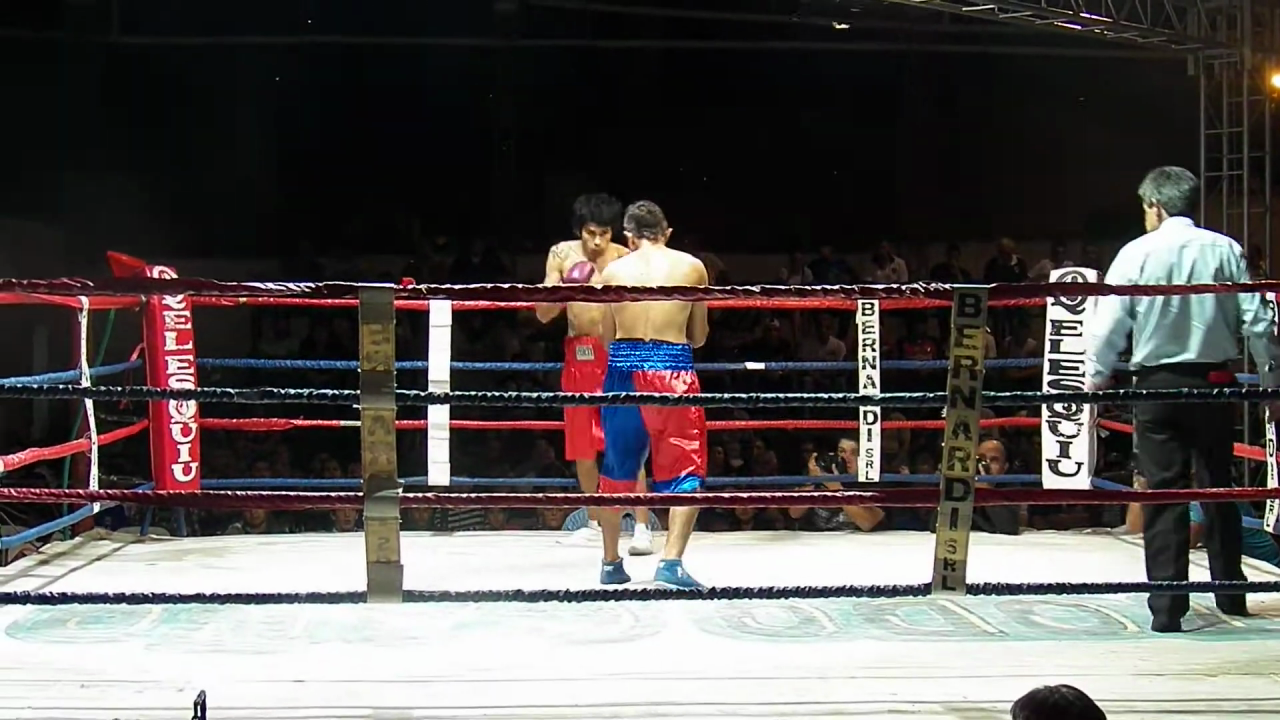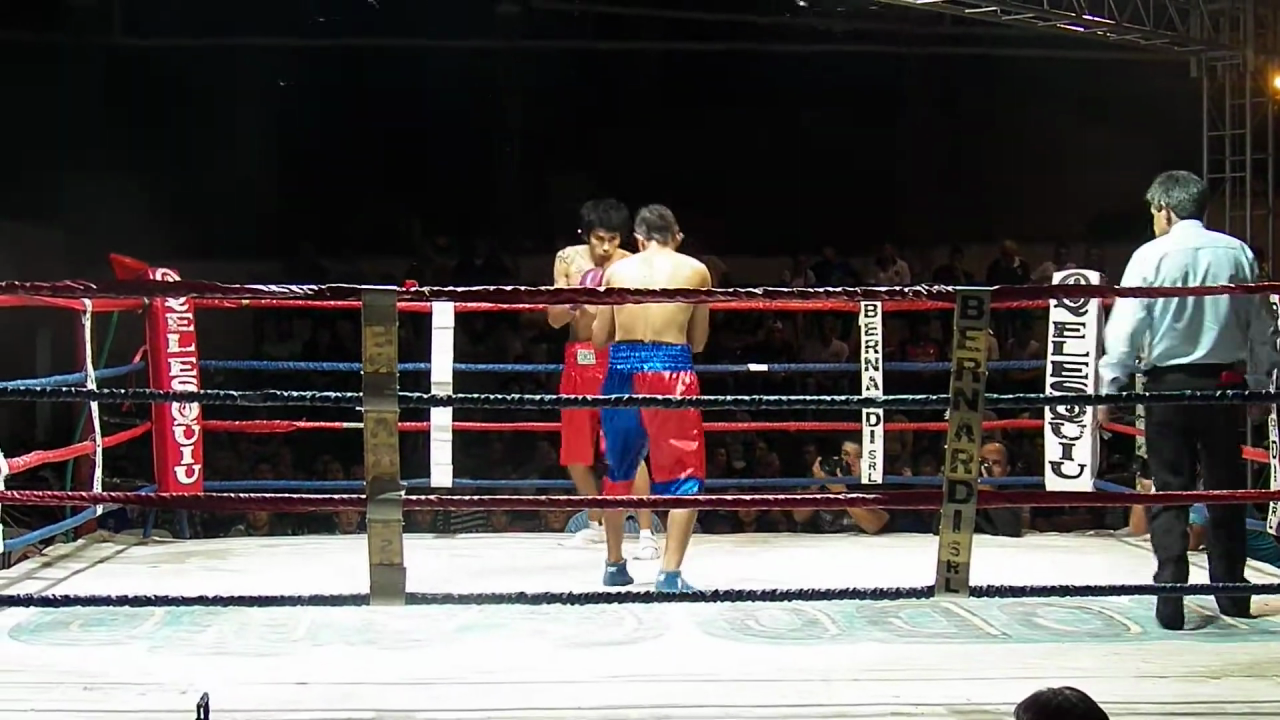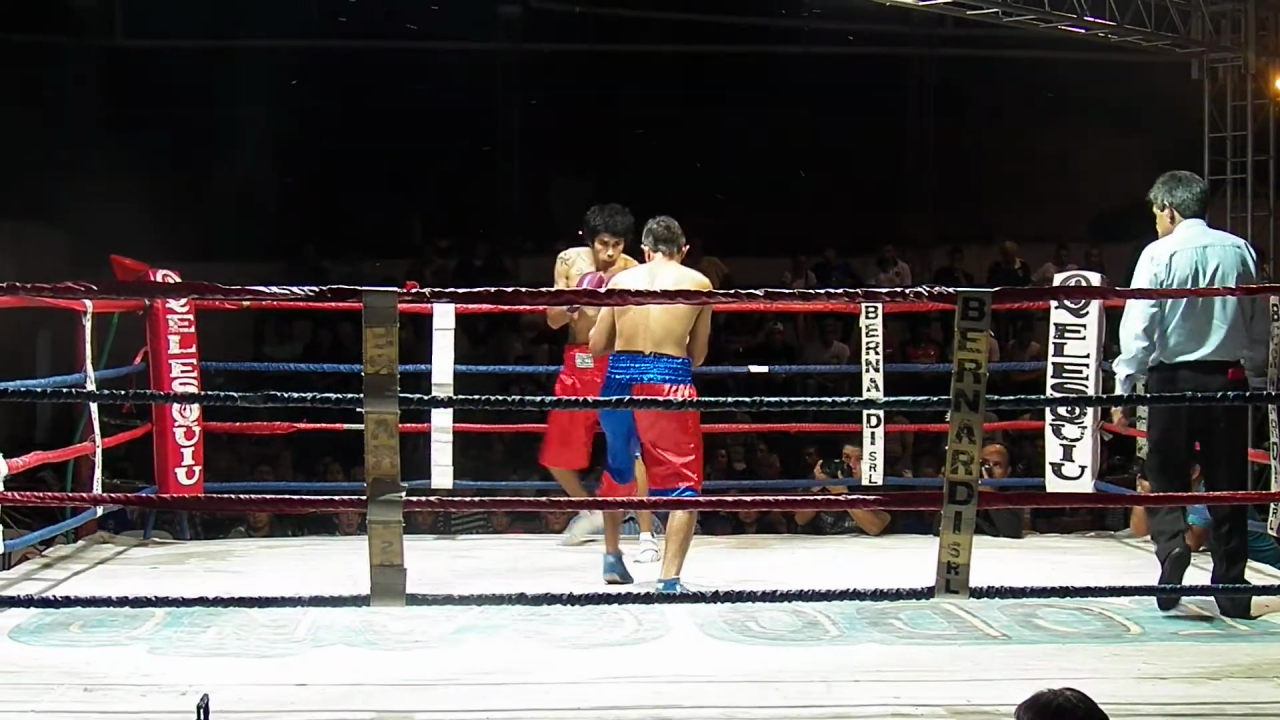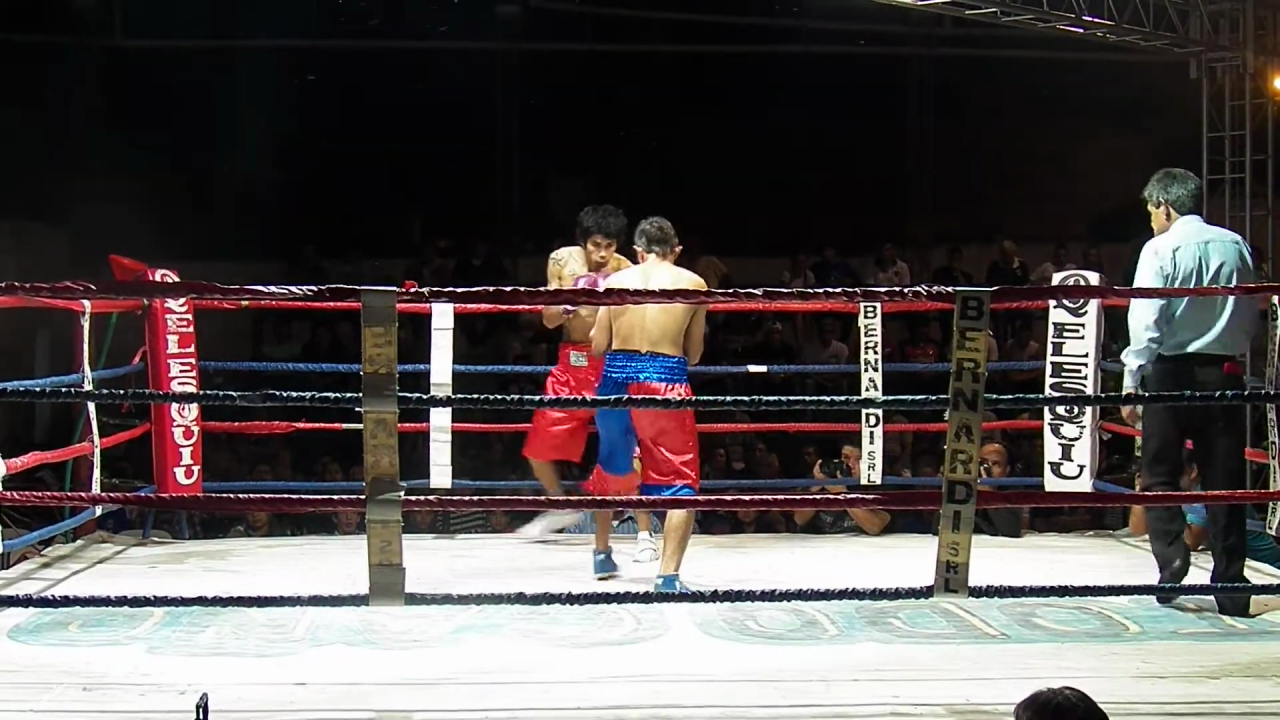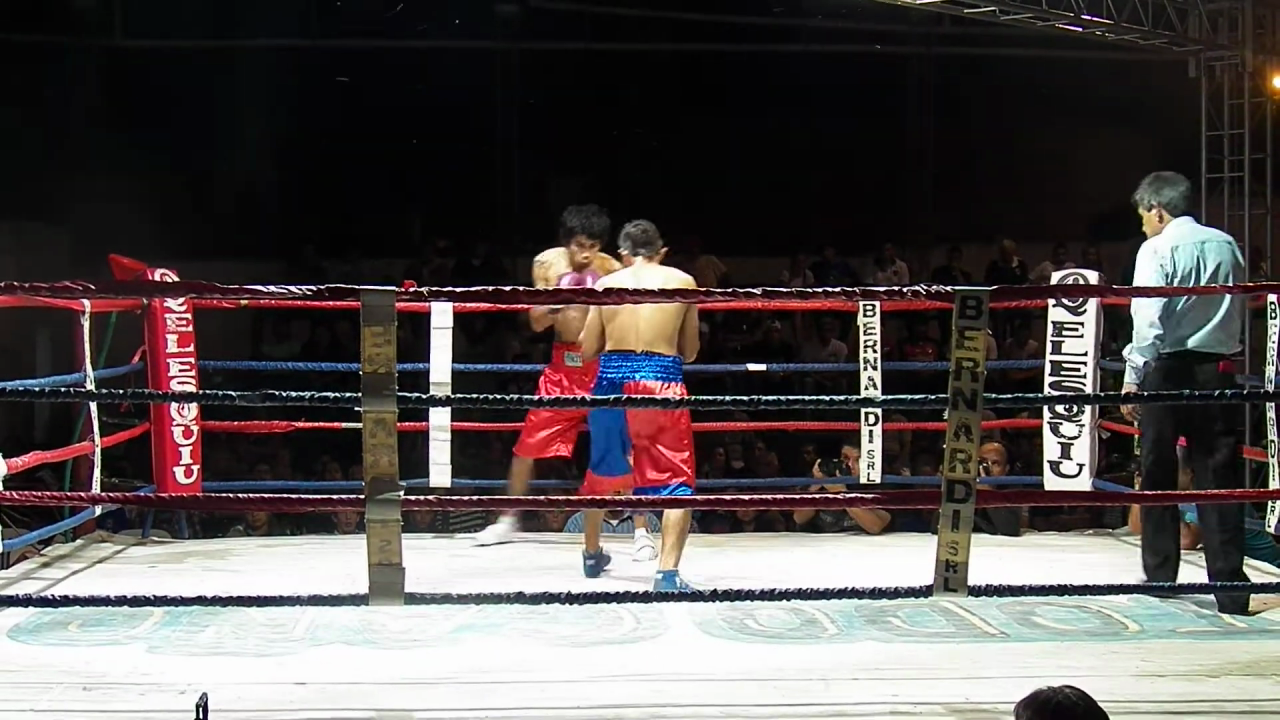
dt=0.1s
person 1, frame 1
left shoulder: (1137, 253)
right shoulder: (1225, 249)
left elbow: (1108, 323)
left wrist: (1096, 375)
left hip: (1158, 384)
right hip: (1213, 382)
left knee: (1164, 496)
right knee: (1219, 489)
left ankle: (1167, 605)
right ankle: (1230, 591)
person 1, frame 2
left shoulder: (1151, 256)
right shoulder: (1237, 252)
left elbow: (1125, 329)
left wrist: (1108, 386)
left hip: (1169, 383)
right hip: (1223, 381)
left knee: (1169, 492)
right knee: (1226, 488)
left ankle: (1172, 585)
right ankle: (1232, 592)
person 1, frame 3
left shoulder: (1159, 254)
right shoulder: (1240, 251)
left elbow: (1139, 326)
right elbow: (1258, 326)
left wrist: (1123, 387)
right wrist: (1251, 373)
left hip: (1173, 381)
right hip: (1226, 380)
left knee: (1166, 485)
right knee: (1227, 488)
left ankle: (1174, 555)
right ankle: (1232, 592)
person 1, frame 4
left shoulder: (1161, 249)
right shoulder: (1236, 246)
left elbow: (1145, 323)
right elbow: (1249, 317)
left wrist: (1131, 382)
left hip: (1173, 372)
right hip: (1224, 373)
left knee: (1161, 475)
right knee: (1225, 482)
left ankle: (1171, 560)
right ankle: (1230, 589)
person 1, frame 5
left shoulder: (1158, 249)
right shoulder: (1227, 245)
left elbow: (1148, 320)
right elbow: (1236, 314)
left wrist: (1132, 379)
left hip: (1170, 370)
right hip: (1218, 370)
left knee: (1158, 474)
right knee: (1220, 479)
left ankle: (1160, 570)
right ankle: (1229, 586)
person 2, frame 1
left shoulder: (613, 271)
right shoulder: (693, 267)
left elbow: (607, 337)
right elbow: (698, 337)
left hip: (623, 369)
right hip: (672, 370)
left knee: (616, 468)
right knee: (684, 472)
left ankle: (611, 564)
right ankle: (671, 563)
person 2, frame 2
left shoulder: (617, 270)
right shoulder: (696, 270)
left elbow: (599, 337)
right elbow: (698, 341)
left hip: (622, 370)
right hip: (672, 372)
left knee: (618, 472)
right knee: (685, 475)
left ankle: (615, 564)
right ankle: (669, 573)
person 2, frame 3
left shoulder: (620, 280)
right shoulder: (699, 283)
left elbow: (597, 344)
right elbow: (697, 356)
left hip: (621, 379)
right hip: (670, 383)
left knee: (618, 470)
right knee: (682, 483)
left ankle: (612, 555)
right ankle: (669, 579)
person 2, frame 4
left shoulder: (616, 280)
right shoulder: (693, 283)
left elbow: (598, 346)
right elbow: (693, 353)
left hip: (617, 379)
right hip: (666, 382)
left knee: (613, 465)
right knee: (679, 481)
left ankle: (602, 551)
right ankle: (668, 575)
person 2, frame 5
left shoulder: (606, 284)
right shoulder: (683, 282)
left elbow: (588, 348)
right elbow: (690, 352)
left hip: (612, 380)
right hip: (662, 382)
left knee: (604, 469)
right knee: (675, 481)
left ankle: (592, 554)
right ankle: (668, 572)
person 3, frame 1
left shoulder: (626, 259)
right shoulder: (560, 254)
right elbow: (542, 313)
right wrist: (566, 289)
right hip: (577, 356)
right knee: (582, 448)
left ankle: (642, 527)
right ankle: (594, 522)
person 3, frame 2
right shoulder: (567, 259)
right elbow: (554, 319)
right hip: (578, 361)
right knee: (575, 453)
left ankle: (646, 533)
right ankle: (597, 522)
person 3, frame 3
left shoulder: (633, 271)
right shoulder: (568, 260)
right elbow: (553, 320)
right wrist: (575, 301)
right hip: (576, 365)
right knee: (556, 454)
left ankle: (647, 536)
right ankle: (590, 511)
person 3, frame 4
right shoulder: (561, 261)
right elbow: (549, 319)
right wrist: (570, 302)
right hip: (571, 363)
right knee: (538, 447)
left ankle: (645, 535)
right ankle: (560, 508)
person 3, frame 5
left shoulder: (613, 270)
right shoulder: (546, 263)
right elbow: (537, 324)
right wrist: (557, 302)
left hip: (601, 364)
right hip: (562, 363)
right knee: (528, 445)
left ankle: (642, 532)
right ankle: (506, 521)
